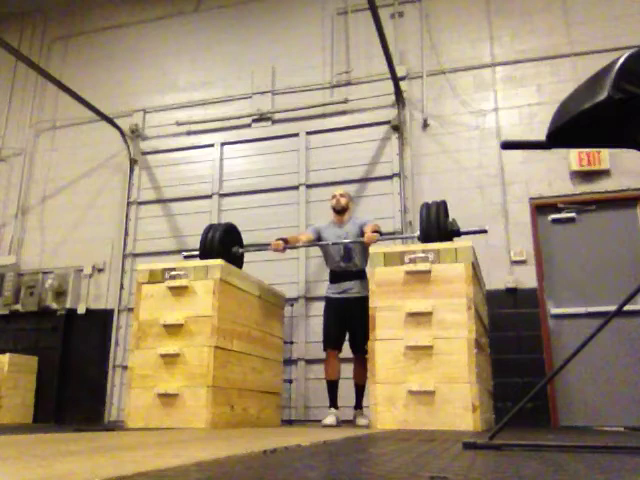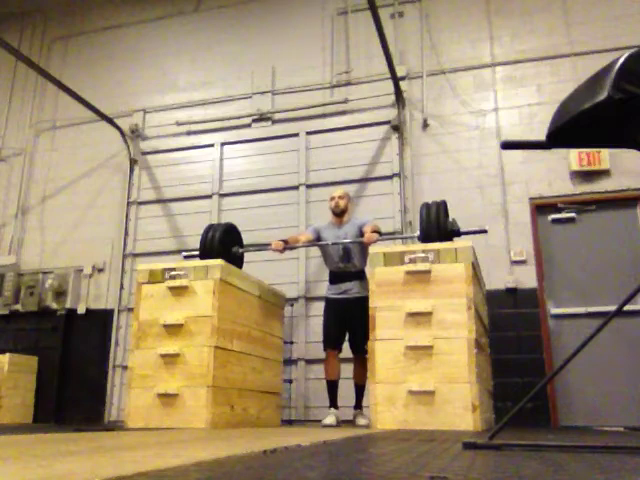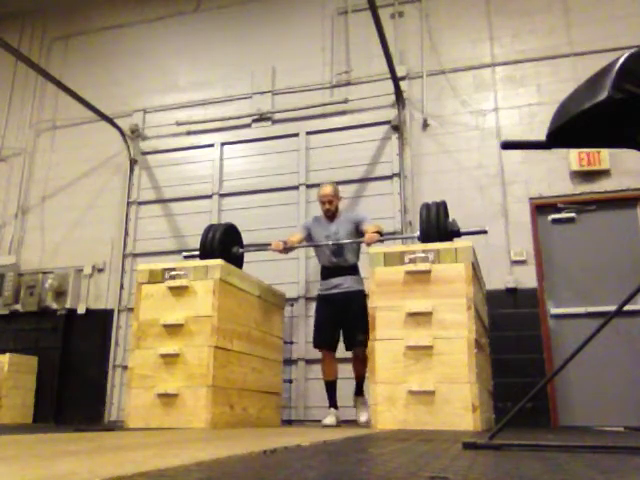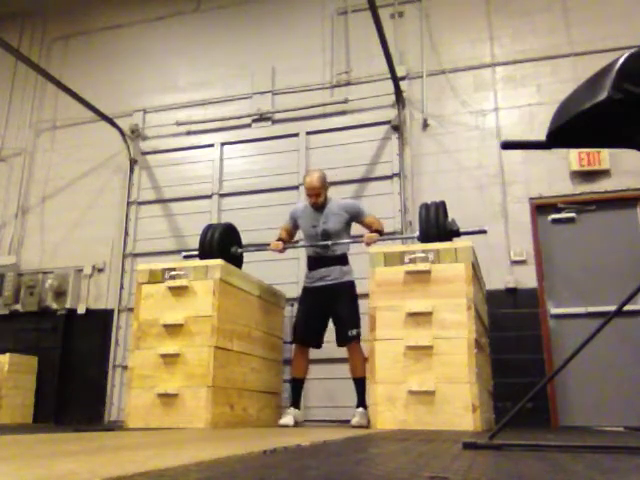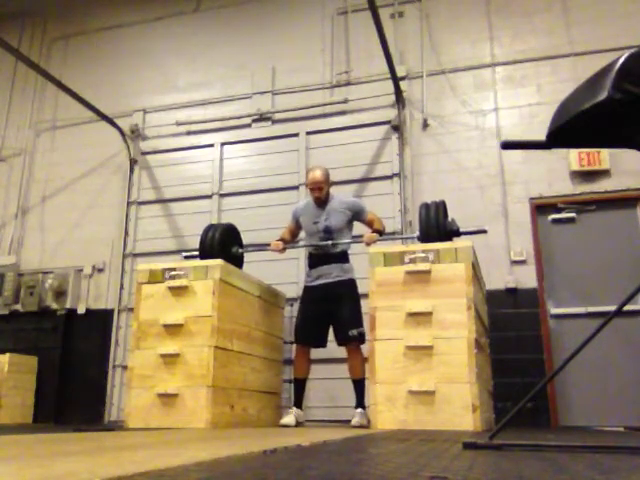
dt=1s
person 1, frame 1
left shoulder: (360, 224)
right shoulder: (322, 229)
left elbow: (372, 228)
right elbow: (303, 237)
left wrist: (373, 234)
right wrist: (284, 241)
left hip: (359, 295)
right hip: (334, 296)
left knee: (360, 353)
right knee: (331, 351)
left ankle: (359, 409)
right ankle: (333, 409)
person 1, frame 2
left shoulder: (359, 224)
right shoulder: (321, 229)
left elbow: (371, 228)
right elbow: (302, 238)
left wrist: (373, 234)
right wrist: (284, 242)
left hip: (358, 295)
right hip: (334, 296)
left knee: (360, 353)
right knee: (331, 351)
left ankle: (358, 409)
right ankle: (333, 409)
person 1, frame 3
left shoulder: (353, 219)
right shoulder: (312, 224)
left elbow: (374, 229)
right elbow: (293, 241)
left wrist: (374, 234)
right wrist: (283, 245)
left hip: (352, 290)
right hip: (326, 293)
left knee: (358, 348)
right knee: (327, 350)
left ankle: (359, 395)
right ankle: (333, 408)
person 1, frame 4
left shoulder: (347, 207)
right shoulder: (298, 212)
left elbow: (375, 224)
right elbow: (287, 232)
left wrist: (375, 234)
right wrist: (280, 242)
left hip: (341, 283)
right hip: (312, 285)
left knee: (351, 342)
right knee: (300, 343)
left ankle: (362, 407)
right ankle: (294, 408)
person 1, frame 5
left shoulder: (348, 204)
right shoulder: (300, 210)
left elbow: (376, 222)
right elbow: (291, 232)
left wrist: (375, 234)
right wrist: (281, 242)
left hip: (341, 282)
right hip: (312, 284)
left knee: (352, 343)
right knee: (302, 345)
left ankle: (360, 408)
right ankle: (297, 408)
